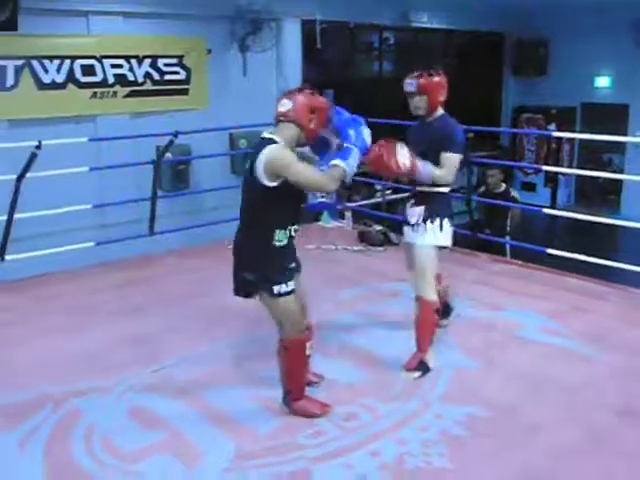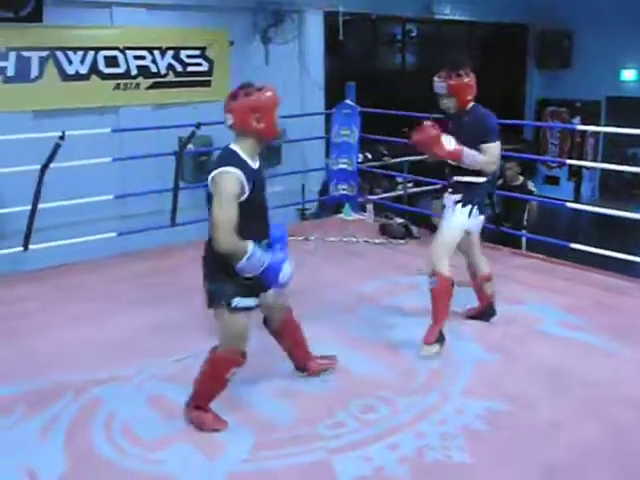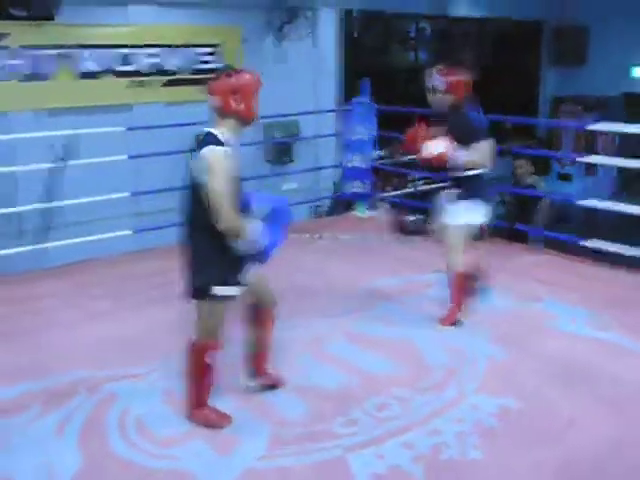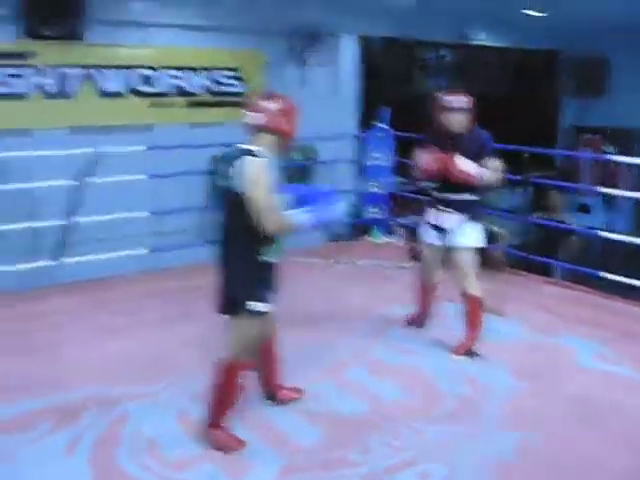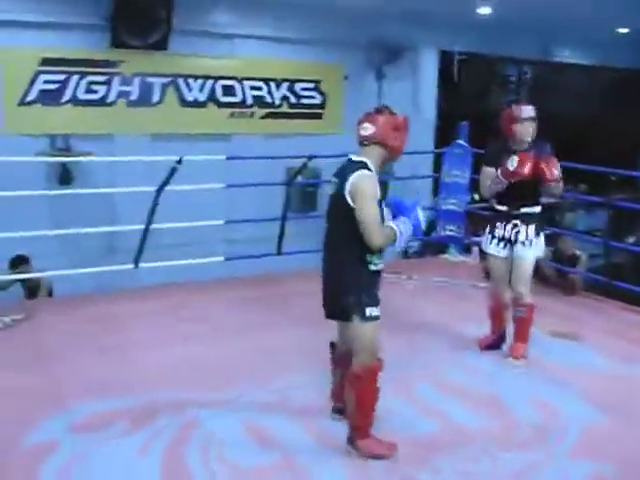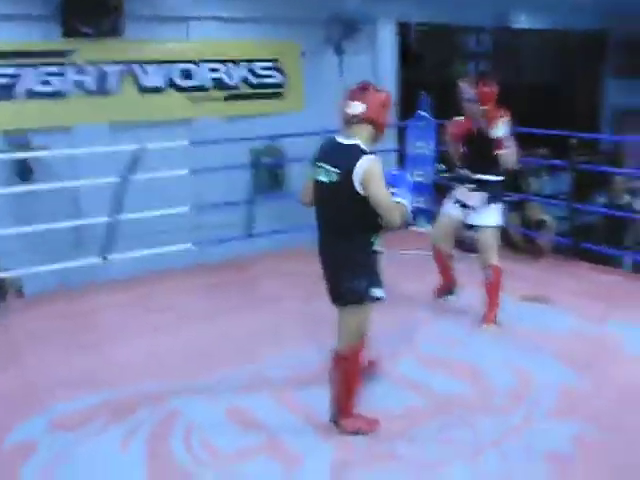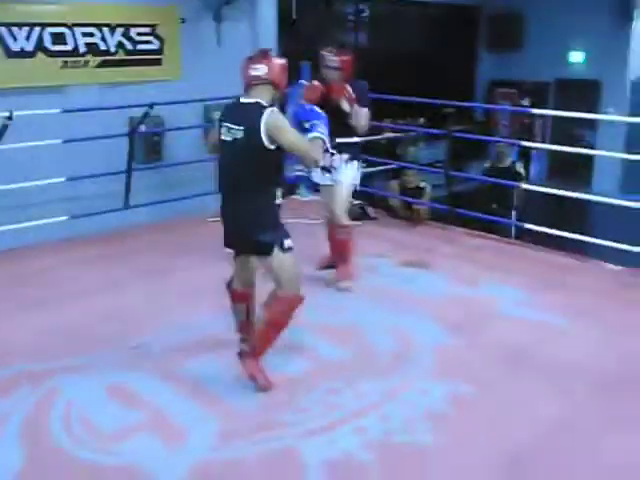
dt=0.4s
person 1, frame 1
left shoulder: (279, 148)
right shoulder: (274, 155)
left elbow: (311, 180)
right elbow: (325, 182)
left wrist: (340, 153)
right wrist: (352, 150)
left hip: (278, 249)
right hip: (262, 256)
left knee: (297, 315)
right knee: (295, 326)
left ankle: (296, 371)
right ankle: (296, 396)
person 1, frame 2
left shoulder: (249, 159)
right shoulder: (228, 173)
right elbow: (224, 241)
left wrist: (268, 232)
right wrist: (265, 261)
left hip: (250, 264)
right hip: (231, 272)
left knee: (280, 312)
right knee: (232, 348)
left ankle: (304, 361)
right ankle: (197, 405)
person 1, frame 3
left shoulder: (219, 145)
right shoulder: (215, 154)
right elbow: (227, 220)
left wrist: (258, 214)
right wrist: (260, 234)
left hip: (227, 249)
right hip: (213, 255)
left knee: (264, 298)
right knee: (209, 333)
left ankle: (258, 369)
right ankle: (197, 405)
person 1, frame 4
left shoulder: (240, 159)
right shoulder: (254, 165)
right elbow: (271, 224)
left wrist: (289, 203)
right wrist: (309, 214)
left hip: (247, 264)
right hip: (249, 269)
left knee: (263, 332)
right knee: (242, 349)
left ankle: (272, 387)
right ankle: (215, 424)
person 1, frame 5
left shoulder: (348, 170)
right shoulder: (365, 178)
right elbow: (376, 239)
left wrist: (386, 210)
right wrist: (404, 224)
left hip: (339, 271)
right hip: (355, 277)
left knee: (347, 344)
right knee: (367, 359)
left ankle: (342, 402)
right ankle: (360, 434)
person 1, frame 6
left shoulder: (326, 151)
right shoulder: (367, 163)
left elbow: (308, 198)
right elbow: (394, 218)
right wrist: (401, 192)
left hip: (331, 252)
right hip: (356, 258)
left knee: (353, 324)
right knee: (350, 337)
left ankle: (355, 364)
right ankle: (342, 413)
person 1, frame 7
left shoulder: (230, 112)
right shoulder: (271, 118)
left elbow: (213, 144)
right elbow: (314, 156)
left hip: (232, 212)
right hip: (260, 216)
left knee: (242, 277)
right knee: (289, 289)
left ankle: (247, 333)
right ankle: (253, 353)
person 2, frame 1
left shoulder: (450, 128)
right shoulder: (416, 127)
left elbow: (446, 176)
left wrist: (411, 166)
right wrist: (388, 162)
left hip: (435, 207)
right hip: (416, 204)
left knee: (423, 279)
right knee: (418, 266)
left ankle: (423, 354)
right ankle: (443, 305)
person 2, frame 2
left shoulder: (484, 120)
right shoulder: (451, 117)
left elbow: (492, 165)
right elbow: (442, 154)
left wrist: (457, 152)
right wrist: (428, 142)
left hip: (470, 196)
right hip: (457, 191)
left knee: (439, 258)
right knee: (472, 253)
left ankle: (437, 328)
right ankle: (486, 305)
person 2, frame 3
left shoulder: (470, 117)
right shoulder: (450, 112)
left elbow: (485, 160)
left wrist: (444, 154)
right wrist: (424, 140)
left hip: (469, 189)
right hip: (457, 185)
left knee: (452, 251)
right knee: (444, 232)
left ankle: (456, 310)
right ankle: (474, 276)
person 2, frame 4
left shoulder: (480, 139)
right shoulder: (433, 136)
left elbow: (497, 176)
right elbow: (419, 166)
left wrist: (471, 172)
right wrist: (425, 165)
left hip: (464, 214)
right hip: (436, 209)
left knee: (467, 277)
right knee: (428, 268)
left ankle: (471, 339)
right ankle: (423, 311)
person 2, frame 5
left shoulder: (543, 151)
right shoulder: (494, 151)
left elbow: (556, 187)
right elbow: (485, 191)
left wrist: (552, 178)
right wrist: (505, 175)
left hip: (529, 226)
right hip: (500, 223)
left knee: (520, 290)
right knee: (499, 286)
left ankle: (520, 343)
right ankle: (497, 333)
person 2, frame 6
left shoulder: (500, 122)
right shoulder: (464, 121)
left elbow: (510, 163)
left wrist: (501, 137)
right wrist: (453, 138)
left hip: (487, 193)
right hip: (462, 188)
left knee: (488, 254)
right knee: (439, 239)
left ankle: (492, 309)
right ankle: (448, 282)
person 2, frame 7
left shoulder: (358, 88)
right shoulder: (320, 89)
left elbow: (363, 127)
left wrist: (349, 107)
right wrist: (308, 103)
left hip: (348, 156)
left knee: (338, 211)
right knee: (330, 211)
left ankle: (345, 264)
right ankle: (336, 254)
